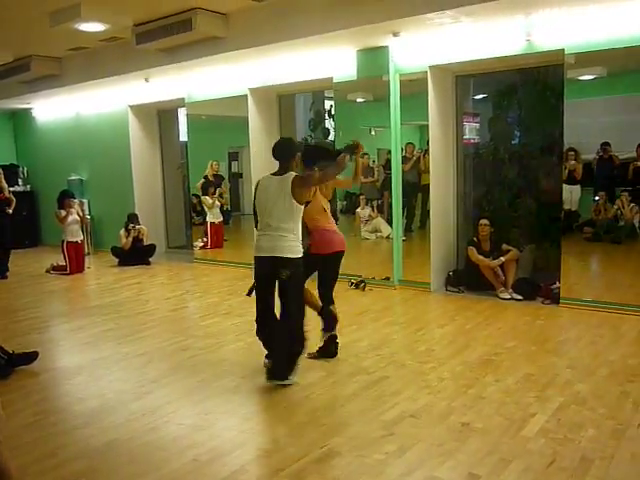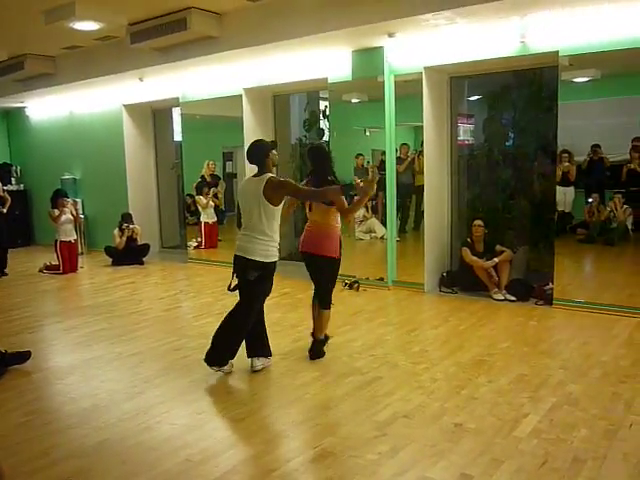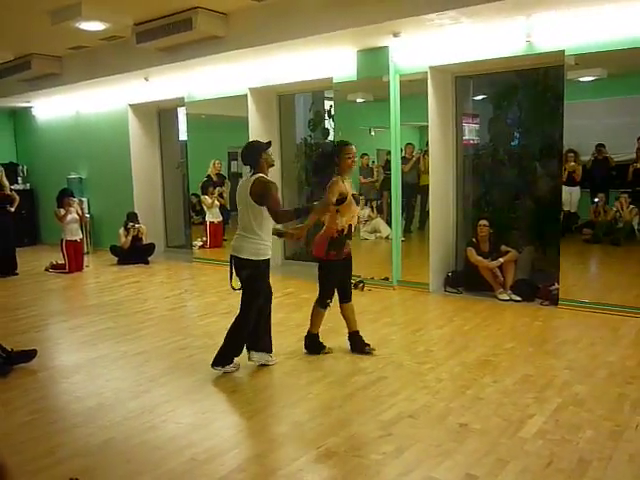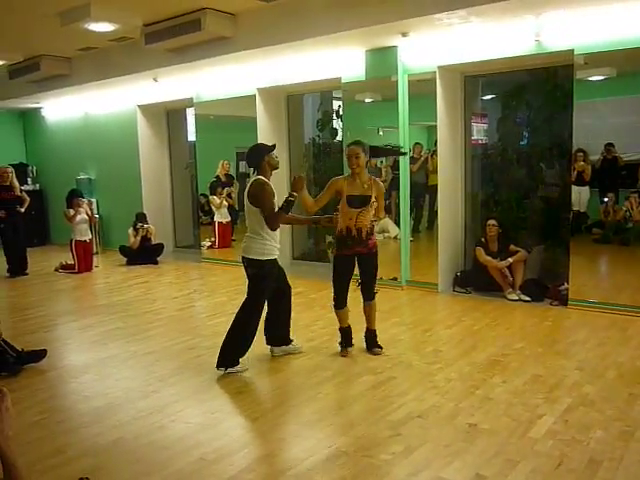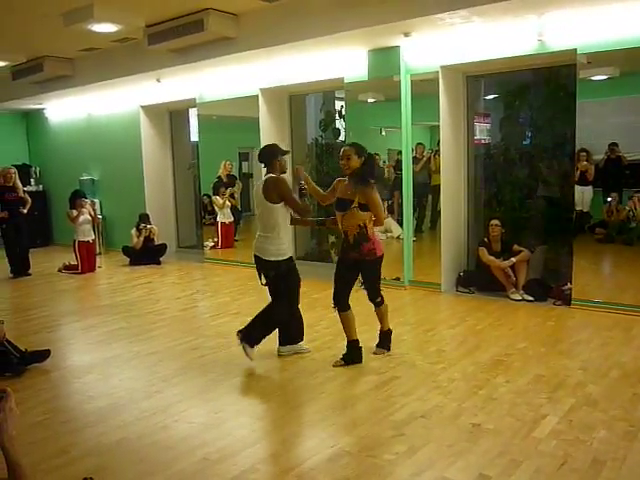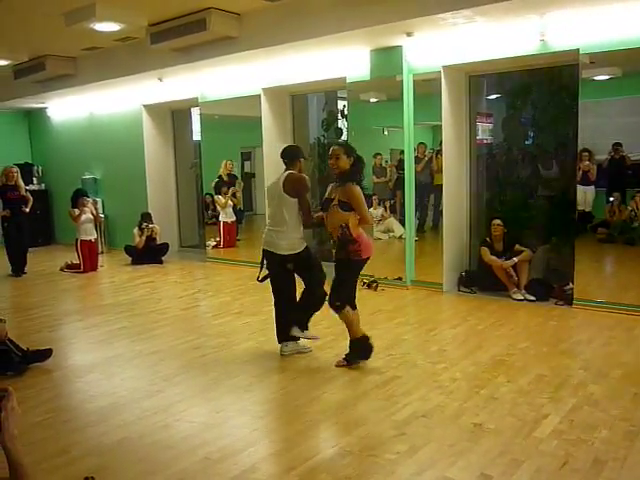
dt=0.2s
person 1, frame 1
left shoulder: (260, 184)
right shoulder: (301, 181)
right elbow: (337, 167)
left hip: (262, 253)
right hip: (289, 255)
left knee: (265, 310)
right knee: (293, 313)
left ankle: (275, 357)
right ankle: (282, 371)
person 1, frame 2
left shoulder: (245, 185)
right shoulder: (276, 184)
right elbow: (315, 196)
right wrist: (344, 188)
left hip: (243, 252)
right hip: (263, 256)
left knee: (251, 306)
right knee: (248, 309)
left ankle: (259, 354)
right ankle: (218, 358)
person 1, frame 3
left shoulder: (245, 184)
right shoulder: (266, 184)
right elbow: (281, 218)
left wrist: (285, 232)
right wrist: (309, 209)
left hip: (242, 251)
right hip: (253, 255)
left knee: (262, 299)
right knee: (251, 307)
left ankle: (259, 349)
right ankle: (224, 358)
person 1, frame 4
left shoulder: (259, 185)
right shoulder: (262, 185)
left elbow: (283, 219)
right elbow: (274, 223)
left wrist: (317, 220)
right wrist: (291, 198)
left hip: (264, 254)
right hip: (261, 255)
left knee: (281, 293)
right knee: (252, 307)
left ankle: (280, 341)
right ankle: (228, 360)
person 1, frame 5
left shoulder: (262, 184)
right shoulder: (277, 182)
left elbow: (282, 218)
right elbow: (302, 212)
left hip: (263, 250)
right hip: (278, 253)
left knee: (284, 296)
right knee: (286, 300)
left ankle: (290, 341)
right ankle: (249, 336)
person 1, frame 6
left shoulder: (273, 185)
right shoulder: (299, 179)
right elbow: (306, 217)
left wrist: (310, 219)
right wrist: (316, 218)
left hip: (271, 245)
right hip: (292, 247)
left knee: (283, 293)
right knee: (316, 281)
left ankle: (288, 341)
right ankle: (298, 324)
person 2, frame 1
right shoulder: (328, 182)
right elbow: (355, 181)
right wrist: (357, 156)
left hip: (318, 242)
right hip: (337, 241)
right knee: (326, 292)
left ankle: (326, 314)
right ankle: (330, 343)
person 2, frame 2
left shoulder: (306, 185)
right shoulder: (334, 185)
left elbow: (288, 207)
right elbow: (348, 212)
right wrist: (365, 194)
left hip: (308, 240)
right hip: (328, 243)
left knee: (321, 290)
right knee: (324, 295)
left ankle: (318, 336)
right ankle: (317, 346)
person 2, frame 3
left shoulder: (348, 183)
right shoulder: (337, 184)
right elbow: (322, 213)
left hip: (343, 243)
right hip: (331, 245)
left knee: (345, 293)
right knee: (326, 295)
left ankle: (356, 340)
right ankle: (311, 340)
person 2, frame 4
left shoulder: (376, 185)
right shoulder: (339, 183)
left elbow: (379, 215)
right elbow: (312, 207)
left wrist: (364, 220)
right wrist: (302, 191)
left hip: (367, 244)
right hip: (344, 244)
left knee: (368, 291)
right knee: (339, 295)
left ankle: (371, 338)
right ankle: (346, 334)
person 2, frame 5
left shoulder: (368, 189)
right shoulder: (339, 185)
left elbow: (381, 220)
right elbow: (324, 197)
left wrist: (361, 226)
right wrist: (306, 180)
left hip: (369, 249)
right hip: (347, 249)
left knee: (374, 296)
right knee: (339, 299)
left ankle: (385, 335)
right ankle: (353, 350)
person 2, frame 6
left shoulder: (350, 187)
right shoulder: (333, 186)
left elbow: (366, 220)
left wrist: (347, 225)
left hip: (356, 249)
right hip: (344, 248)
left knee: (336, 300)
right knee: (346, 298)
left ankle: (363, 342)
right ankle: (356, 350)
